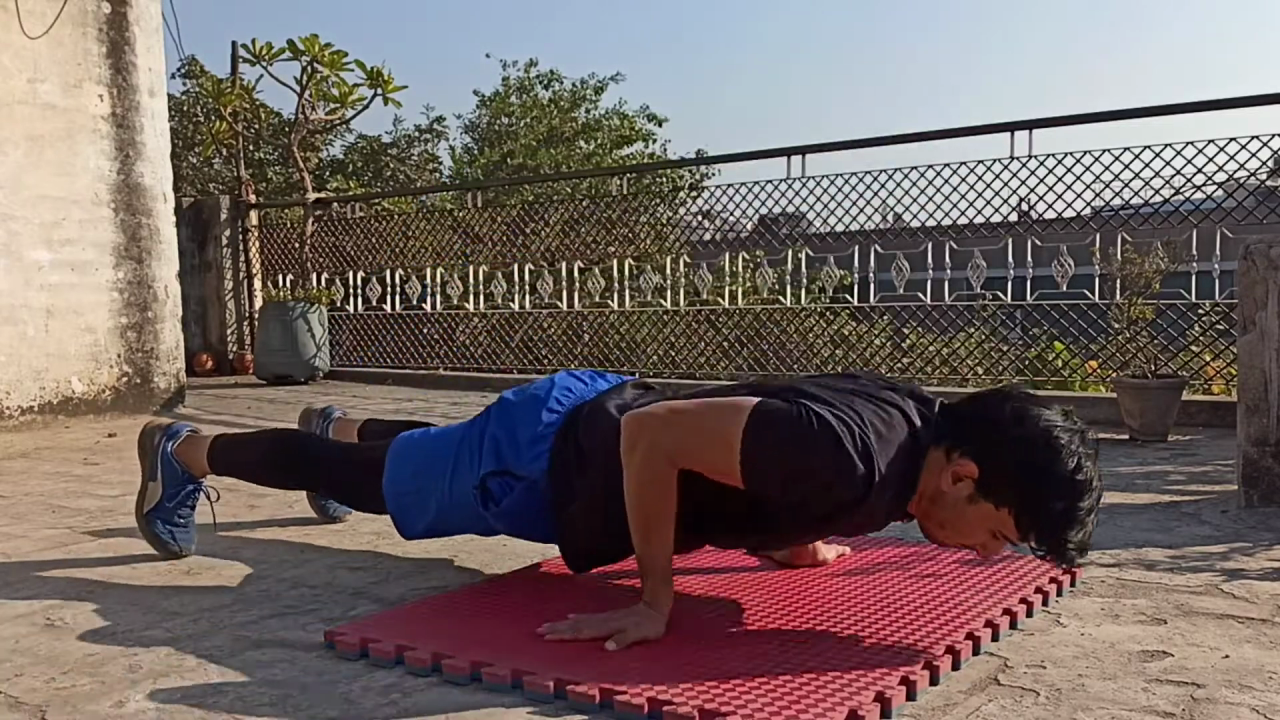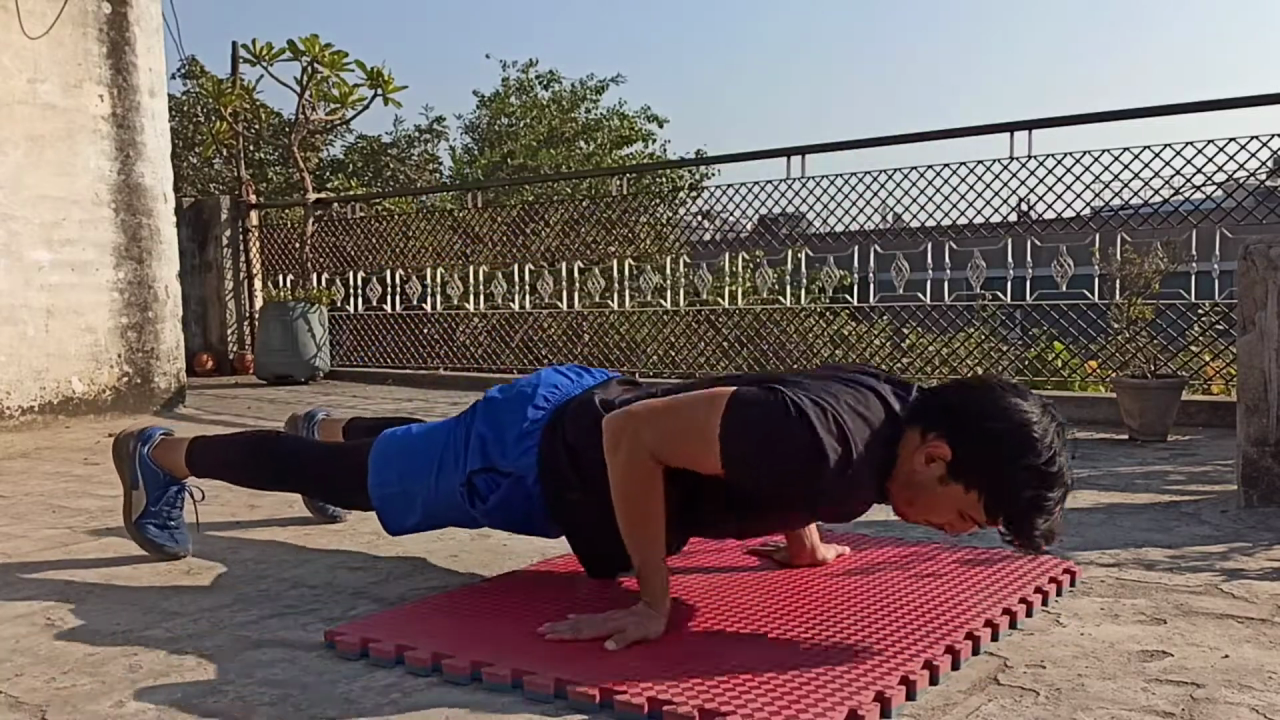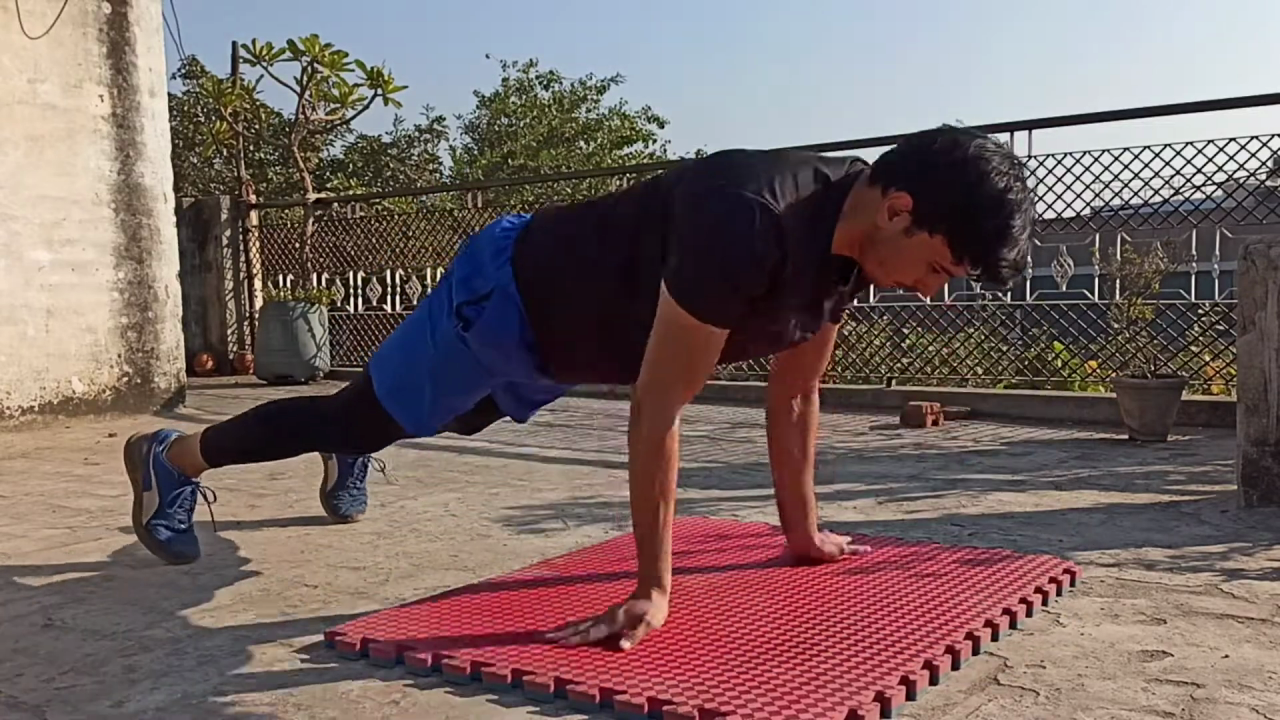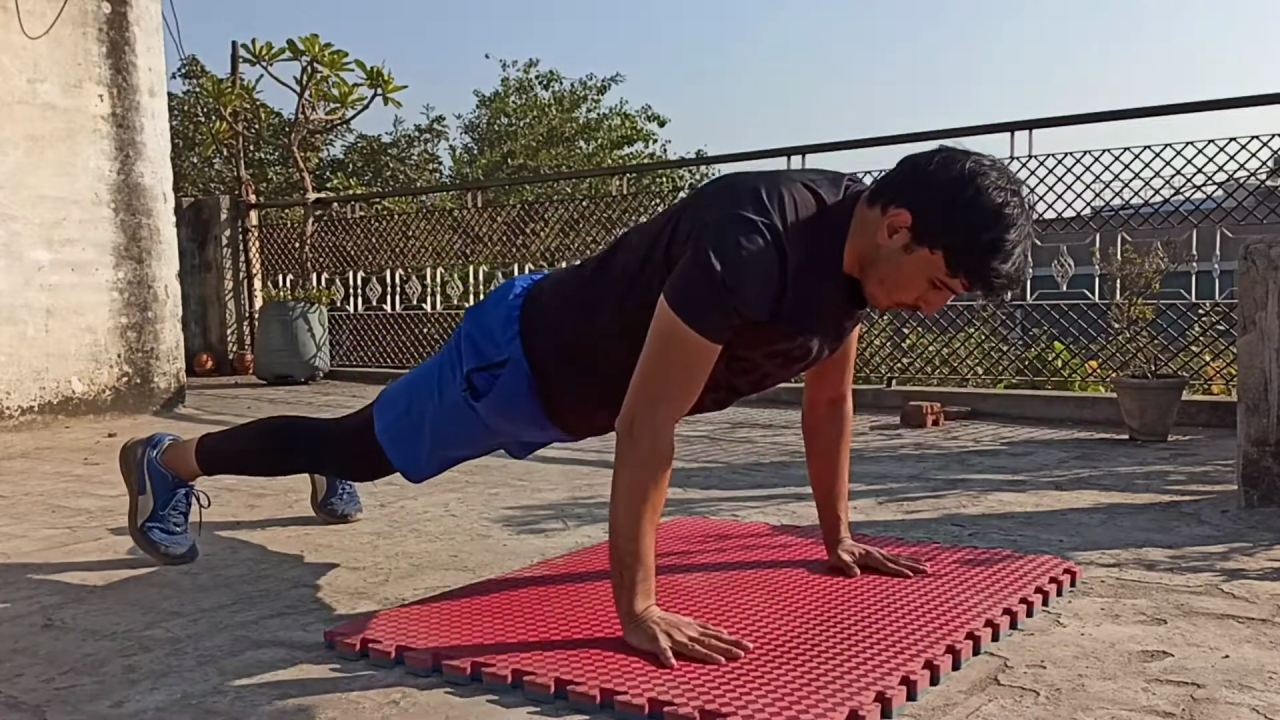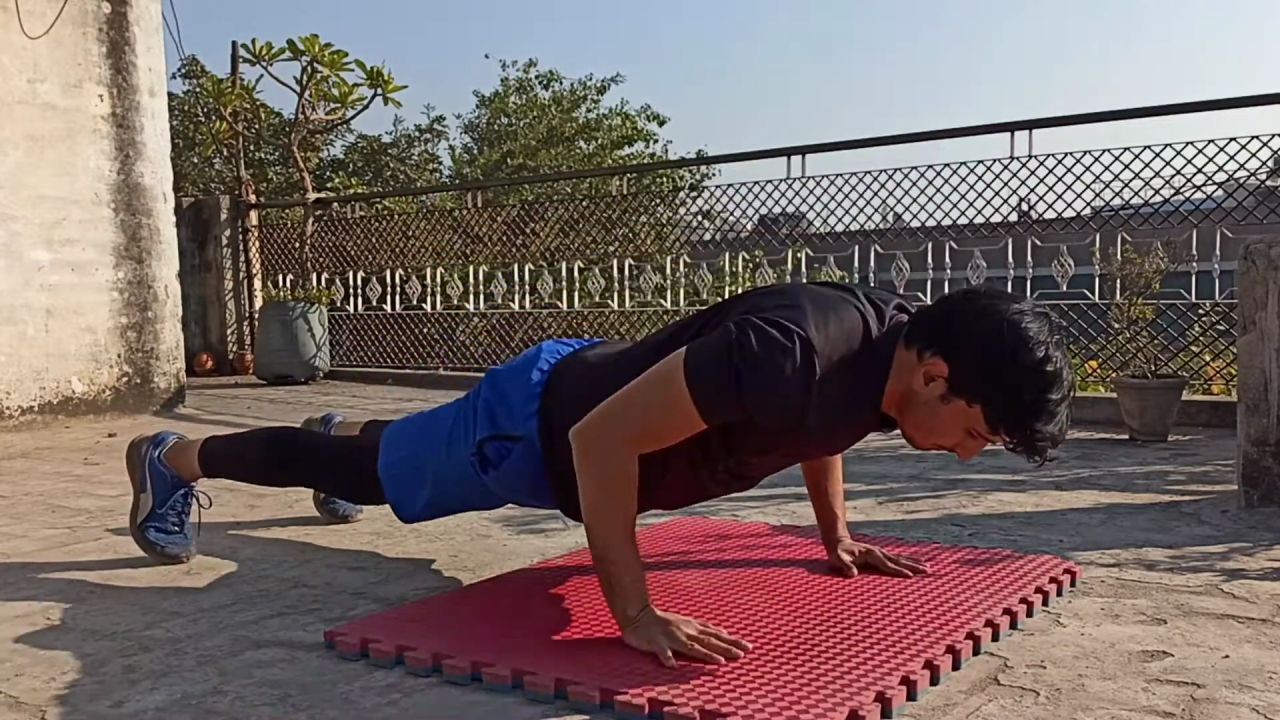
dt=0.4s
person 1, frame 1
left shoulder: (909, 424)
right shoulder: (850, 462)
right elbow: (652, 432)
left wrist: (803, 540)
right wrist: (653, 601)
left hip: (595, 415)
right hip: (549, 463)
left knee: (432, 452)
right knee: (365, 479)
left ankle: (342, 424)
right ankle: (183, 450)
person 1, frame 2
left shoulder: (887, 414)
right shoulder: (821, 436)
right elbow: (628, 434)
left wrist: (803, 540)
right wrist: (651, 596)
left hip: (580, 413)
right hip: (540, 455)
left knee: (415, 452)
right knee: (347, 483)
left ankle: (324, 426)
right ankle: (161, 456)
person 1, frame 3
left shoulder: (850, 235)
right shoulder: (749, 219)
left elbow: (794, 381)
right elbow: (658, 404)
left wrist: (800, 526)
right wrist: (651, 584)
left hip: (572, 328)
right hip: (509, 288)
left knee: (465, 415)
right knee: (366, 414)
left ankle: (344, 463)
right ankle: (171, 459)
person 1, frame 4
left shoulder: (855, 254)
right shoulder: (748, 240)
left elbow: (829, 399)
right elbow: (646, 429)
left wrist: (837, 540)
right wrist: (635, 608)
left hip: (573, 382)
right hip: (521, 354)
right knee: (362, 449)
left ankle: (332, 473)
right ankle: (167, 460)
person 1, frame 5
left shoulder: (884, 345)
right shoulder: (798, 357)
right elbow: (600, 437)
left wrist: (835, 533)
right wrist: (634, 610)
left hip: (590, 391)
right hip: (538, 423)
left knee: (404, 442)
right knee: (357, 471)
left ankle: (338, 423)
right ankle: (174, 456)
